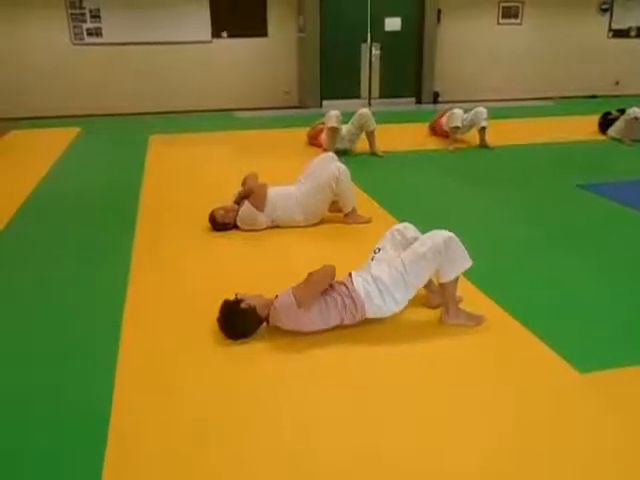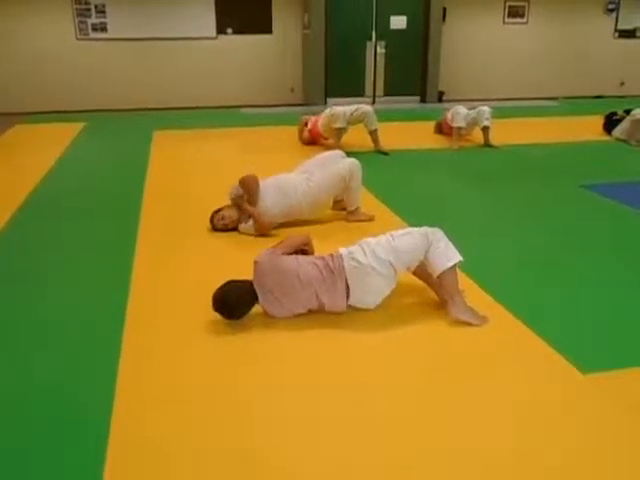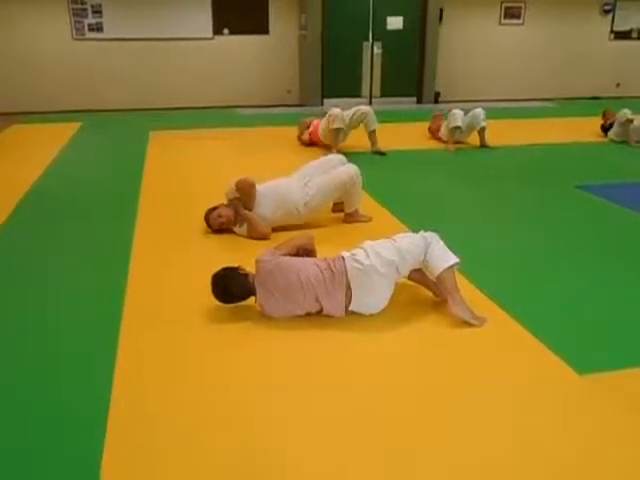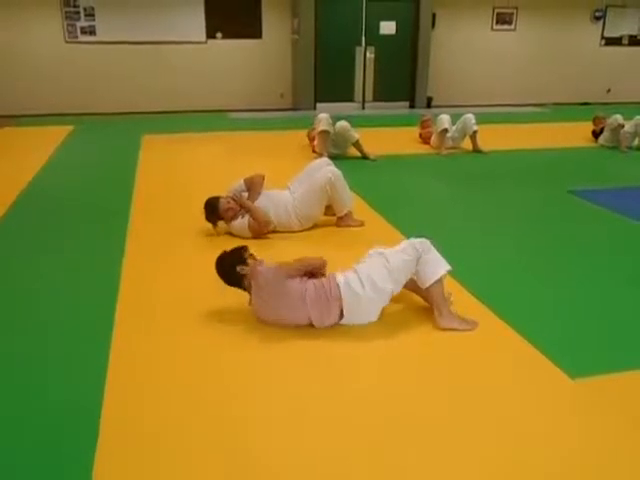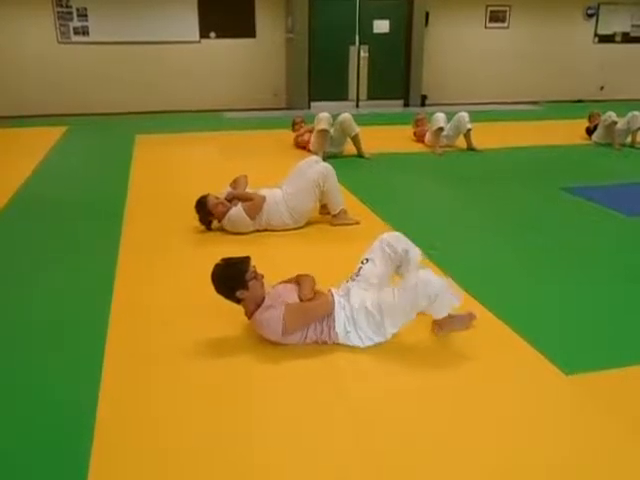
dt=1s
person 1, frame 1
left shoulder: (277, 312)
right shoulder: (285, 308)
left elbow: (315, 278)
right elbow: (328, 272)
left wrist: (314, 279)
right wrist: (318, 278)
left hip: (360, 282)
right hip: (374, 293)
left knee: (403, 231)
right knee: (444, 240)
left ankle: (434, 293)
right ankle: (452, 311)
person 1, frame 2
left shoulder: (273, 309)
right shoulder: (264, 266)
right elbow: (304, 238)
left hip: (357, 295)
right hip: (356, 266)
left knee: (405, 248)
right knee: (432, 236)
left ankle: (442, 290)
right ankle: (456, 303)
person 1, frame 3
left shoulder: (269, 309)
right shoulder: (265, 265)
right elbow: (306, 239)
left hip: (359, 301)
right hip: (356, 271)
left knee: (402, 259)
right knee: (427, 239)
left ankle: (442, 293)
right ankle: (455, 300)
person 1, frame 4
left shoulder: (260, 310)
right shoulder: (264, 276)
right elbow: (319, 263)
left wrist: (308, 275)
right wrist: (315, 273)
left hip: (347, 313)
right hip: (352, 294)
left knee: (379, 255)
right knee: (419, 247)
left ankle: (431, 296)
right ankle: (443, 313)
person 1, frame 5
left shoulder: (264, 298)
right shoulder: (268, 322)
left elbow: (304, 279)
right elbow: (325, 306)
left wrist: (304, 290)
right wrist: (310, 294)
left hip: (348, 296)
right hip: (357, 325)
left knee: (392, 241)
right knee: (425, 282)
left ankle: (427, 299)
right ankle: (444, 321)
person 2, frame 1
left shoulder: (241, 202)
right shoulder: (246, 218)
left elbow: (252, 177)
right elbow: (261, 187)
left wrist: (242, 193)
right wrist: (242, 195)
left hip: (297, 191)
right hip: (304, 207)
left knee: (329, 158)
right knee: (338, 170)
left ankle: (335, 203)
right ankle: (350, 214)
person 2, frame 2
left shoulder: (237, 194)
right shoulder: (245, 225)
left elbow: (251, 179)
right elbow: (268, 224)
right wrist: (249, 209)
left hip: (298, 178)
right hip: (307, 194)
left knee: (338, 156)
right knee: (352, 165)
left ankle: (338, 201)
right ankle: (354, 212)
person 2, frame 3
left shoulder: (233, 196)
right shoulder: (241, 226)
left elbow: (246, 183)
right elbow: (264, 232)
right wrist: (246, 212)
left hip: (297, 182)
right hip: (304, 201)
left knee: (338, 159)
right knee: (352, 172)
left ankle: (339, 203)
right ankle: (352, 214)
person 2, frame 4
left shoulder: (233, 194)
right shoulder: (237, 225)
left elbow: (258, 178)
right elbow: (265, 222)
left wrist: (248, 201)
right wrist: (246, 205)
left hip: (291, 195)
right hip: (298, 213)
left knee: (324, 163)
right knee: (332, 174)
left ankle: (331, 207)
right ankle: (345, 217)
person 2, frame 5
left shoulder: (227, 201)
right shoulder: (233, 220)
left elbow: (242, 178)
right elbow: (260, 199)
left wrist: (236, 194)
right wrist: (238, 195)
left hip: (283, 196)
right hip: (291, 210)
left knee: (314, 161)
right knee: (324, 170)
left ankle: (325, 206)
right ankle: (338, 215)
